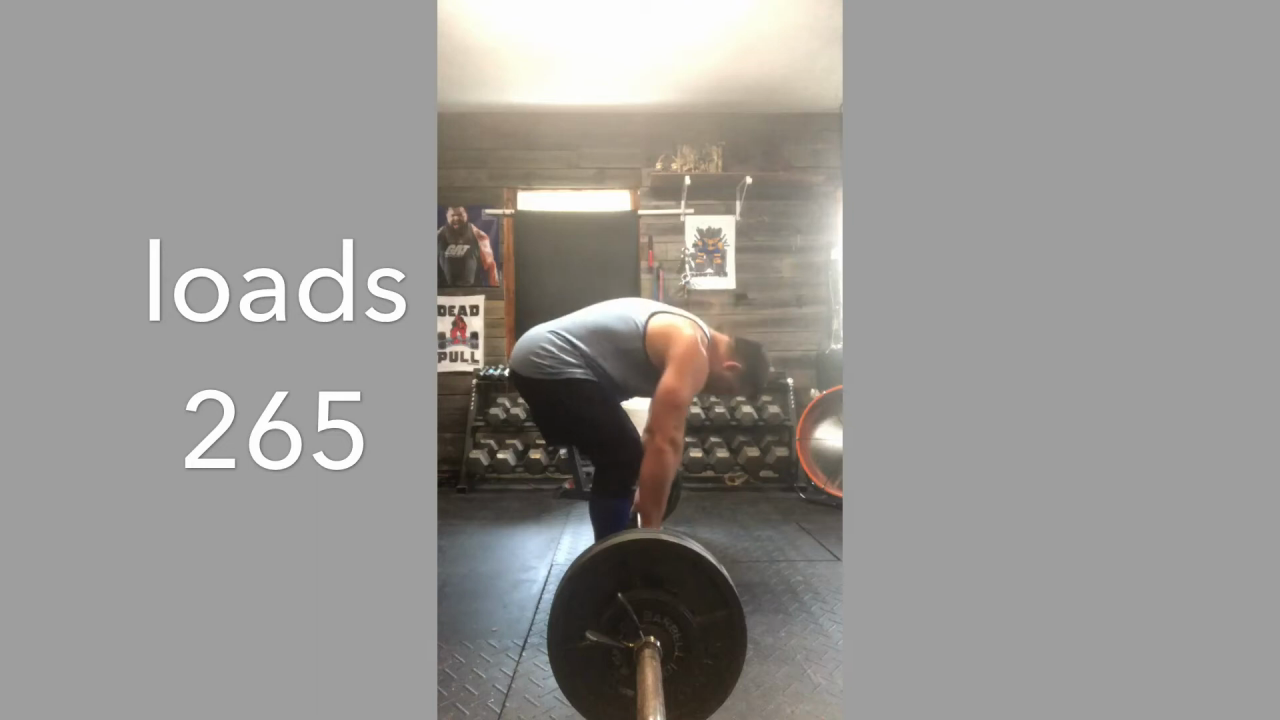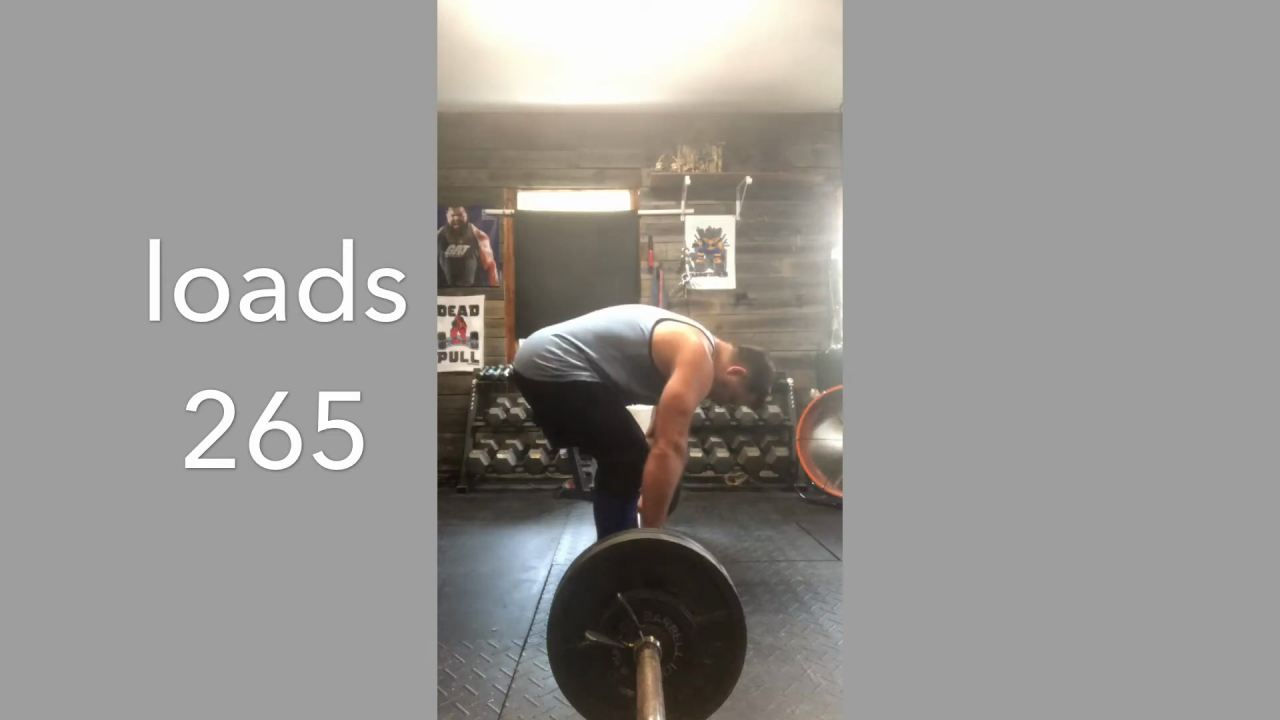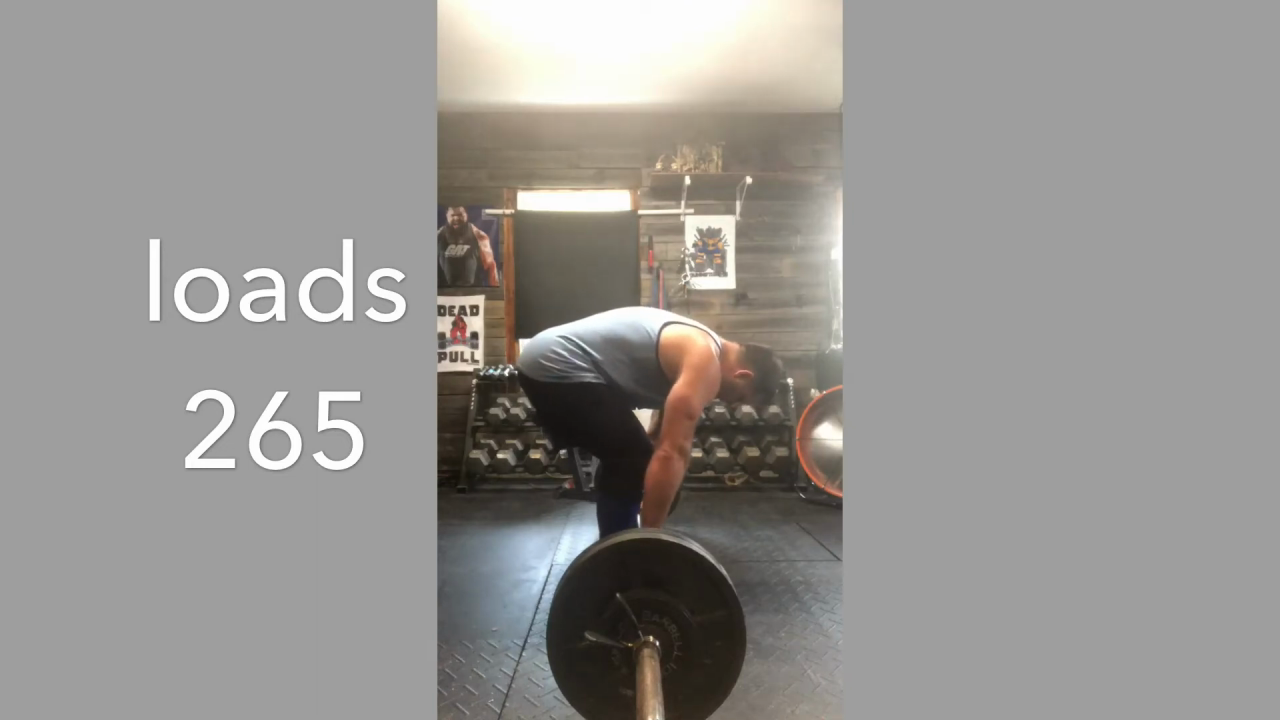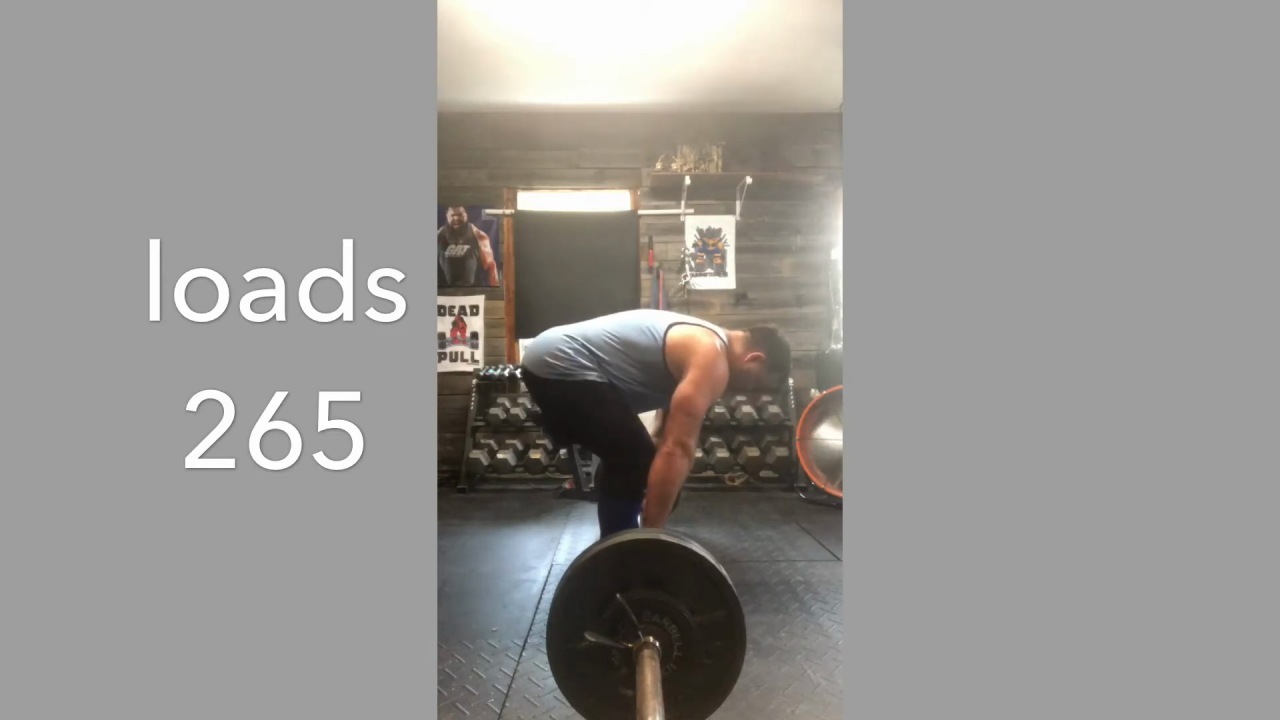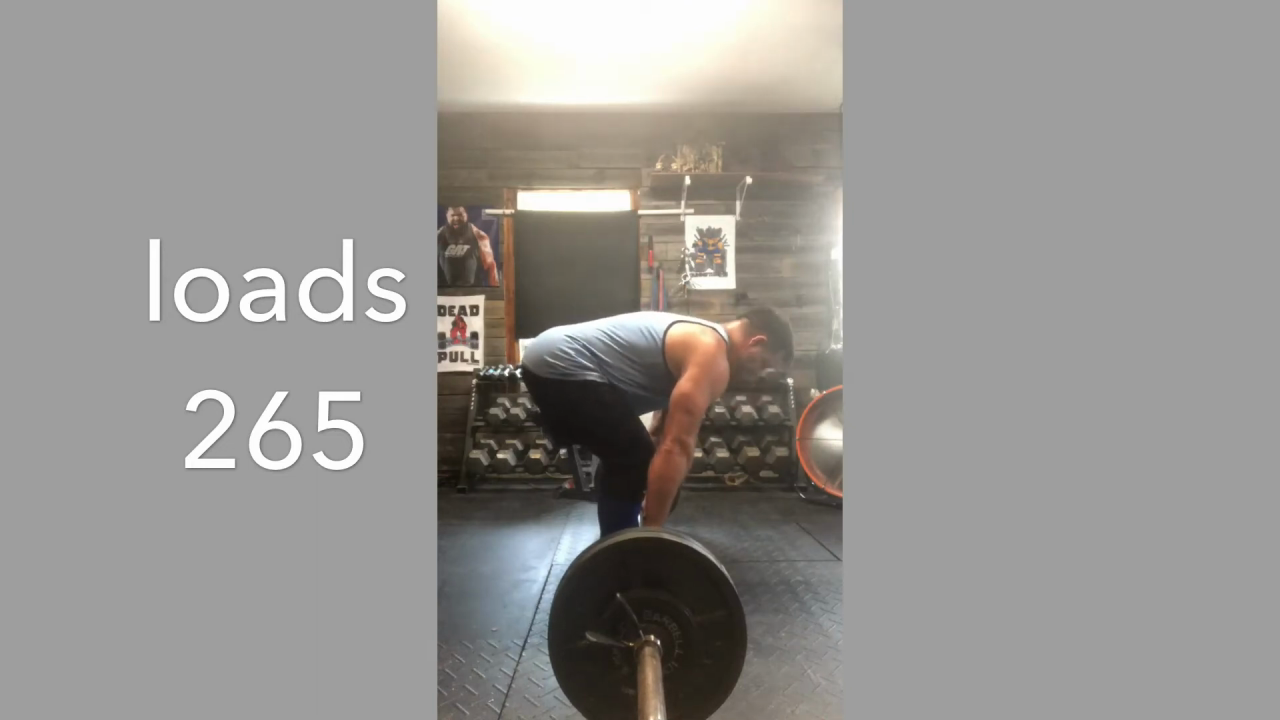
dt=0.5s
person 1, frame 1
left shoulder: (687, 338)
right shoulder: (693, 352)
left elbow: (656, 433)
right elbow: (666, 443)
left wrist: (643, 489)
right wrist: (651, 528)
left hip: (536, 357)
right hip: (549, 364)
left knee: (617, 456)
right knee: (622, 459)
person 1, frame 2
left shoulder: (693, 344)
right shoulder: (699, 359)
left elbow: (660, 439)
right elbow: (669, 449)
left wrist: (643, 494)
left hip: (539, 359)
right hip: (553, 366)
left knee: (620, 458)
right knee: (627, 460)
person 1, frame 3
left shoulder: (697, 345)
right shoulder: (705, 362)
left elbow: (662, 439)
right elbow: (673, 452)
left hip: (543, 360)
right hip: (558, 368)
left knee: (624, 458)
right knee: (633, 461)
person 1, frame 4
left shoulder: (703, 342)
right shoulder: (711, 359)
left elbow: (667, 439)
right elbow: (678, 449)
right wrist: (652, 532)
left hip: (548, 358)
right hip: (561, 366)
left knee: (626, 459)
right knee: (634, 462)
person 1, frame 5
left shoulder: (699, 338)
right shoulder: (712, 355)
left elbow: (666, 435)
right elbow: (677, 446)
right wrist: (651, 530)
left hip: (546, 357)
right hip: (561, 366)
left knee: (625, 458)
right knee: (634, 461)
